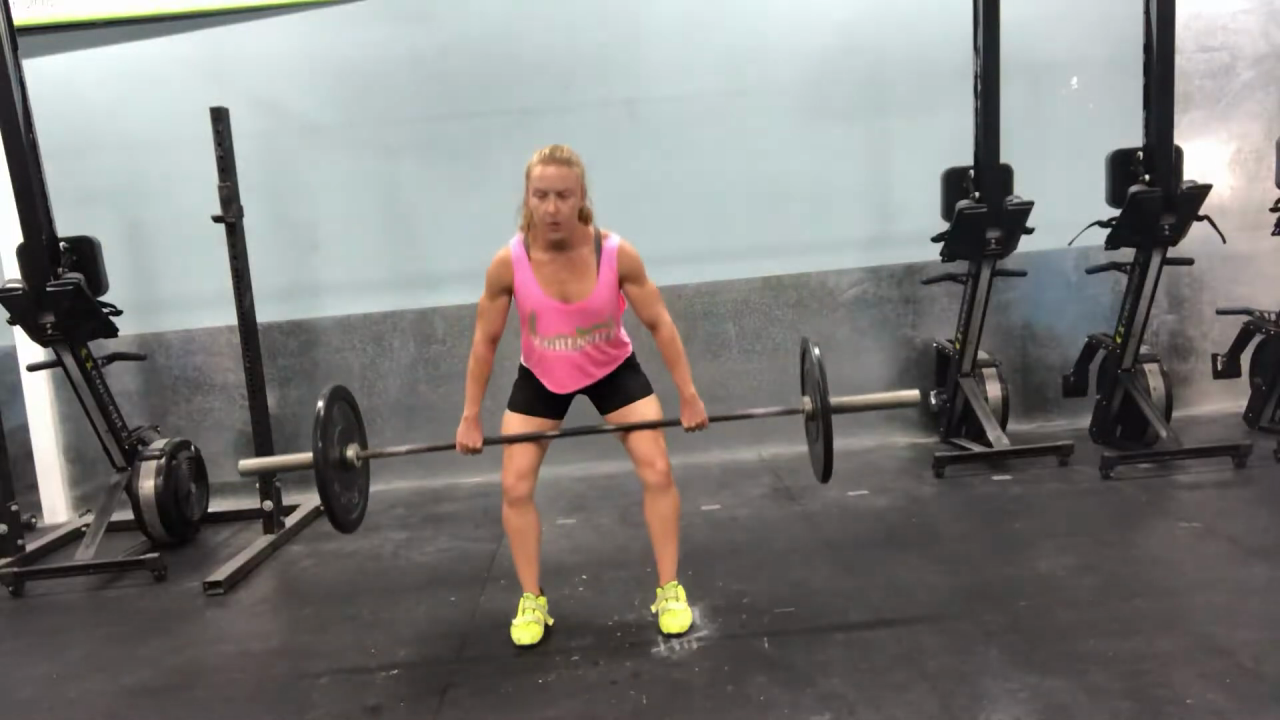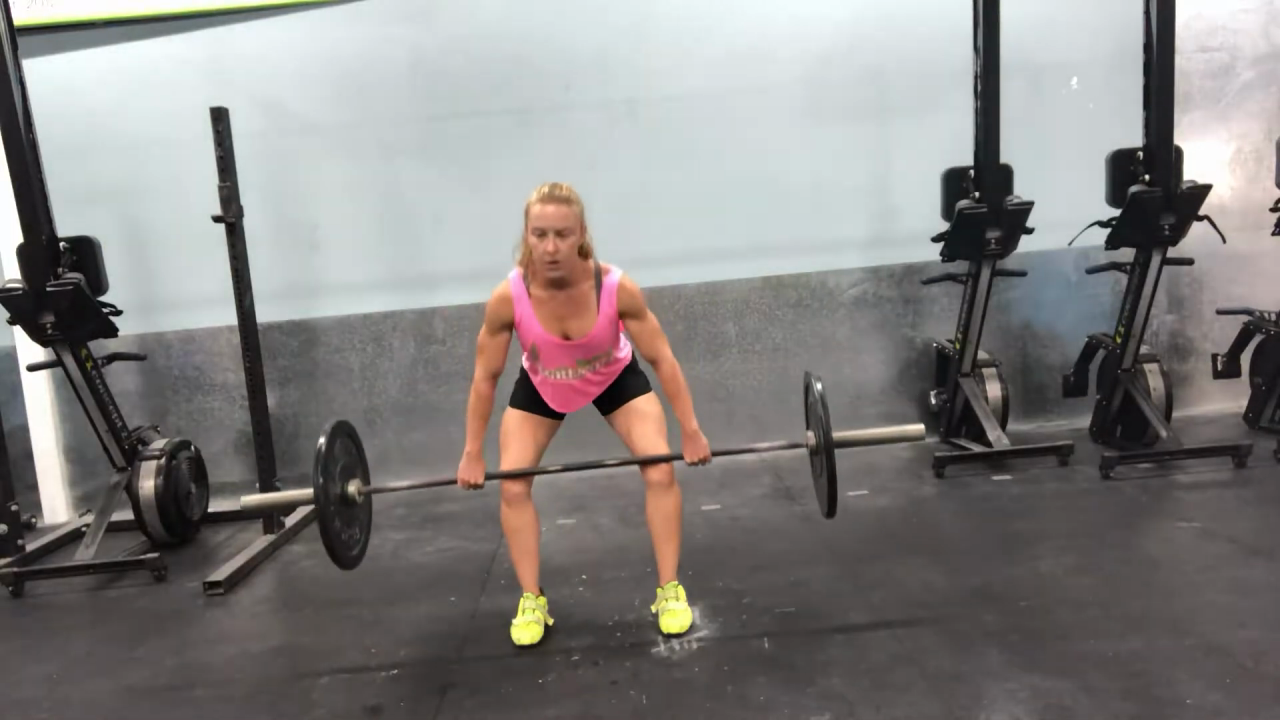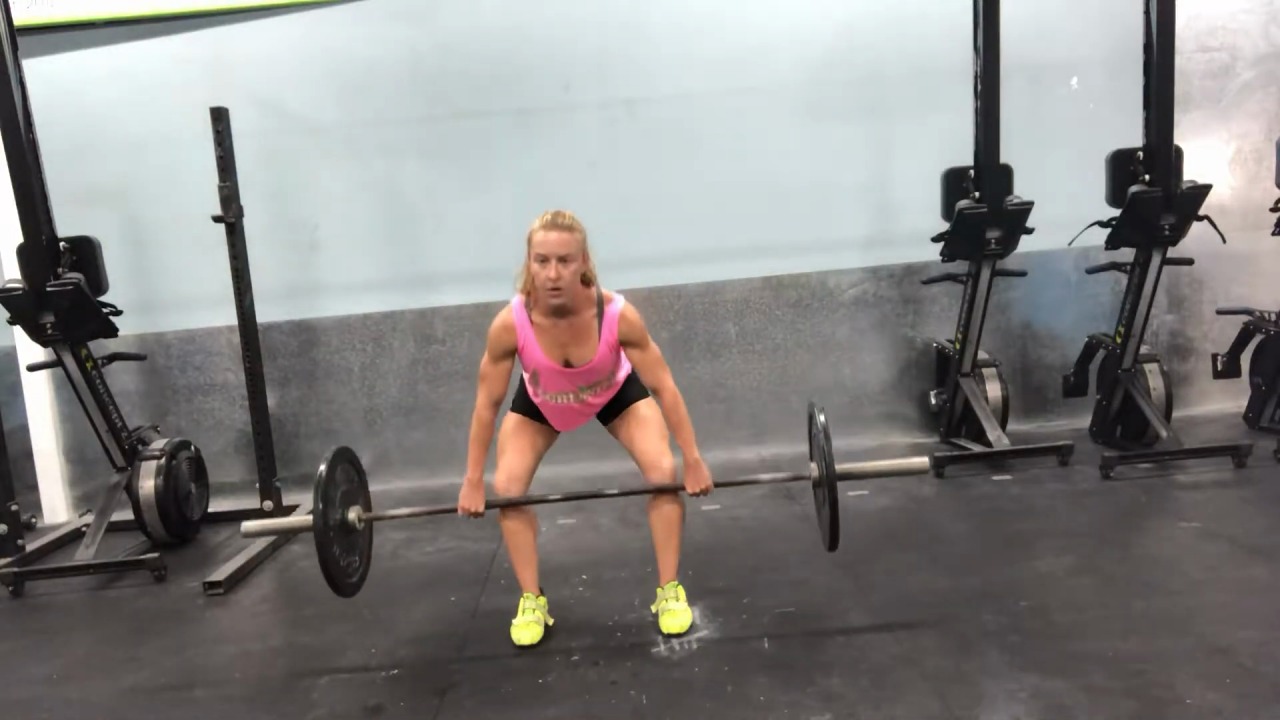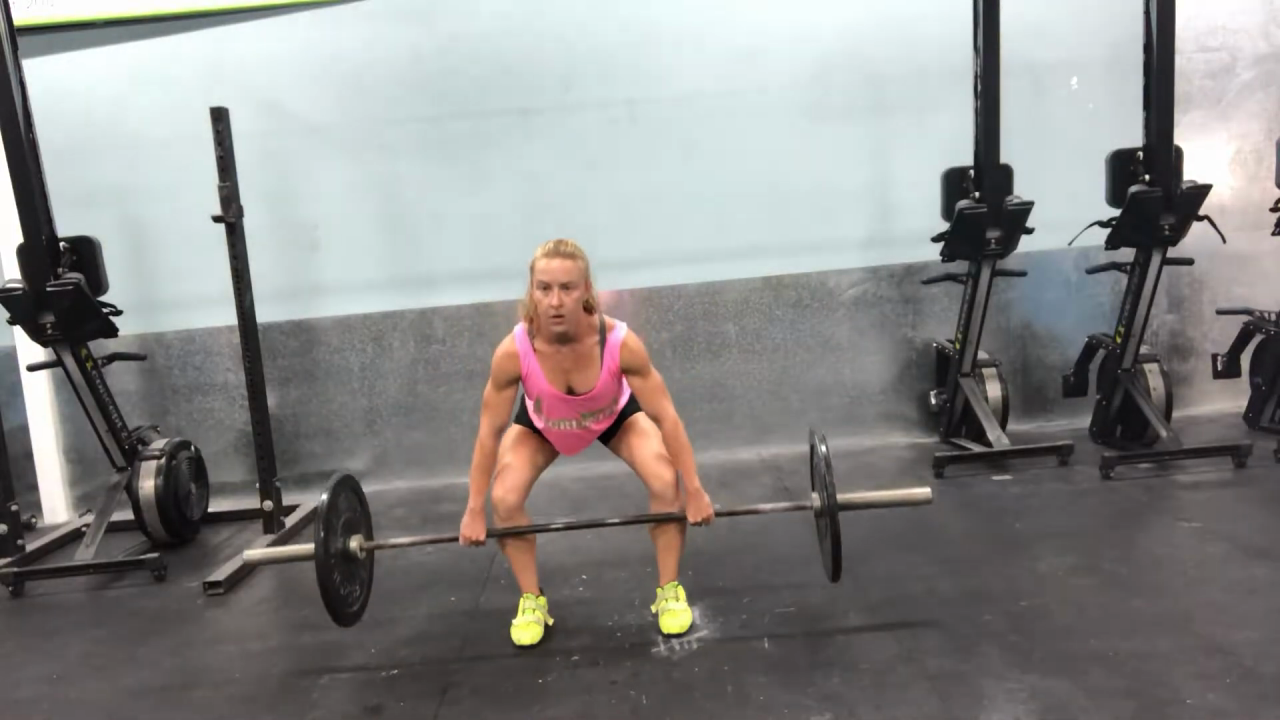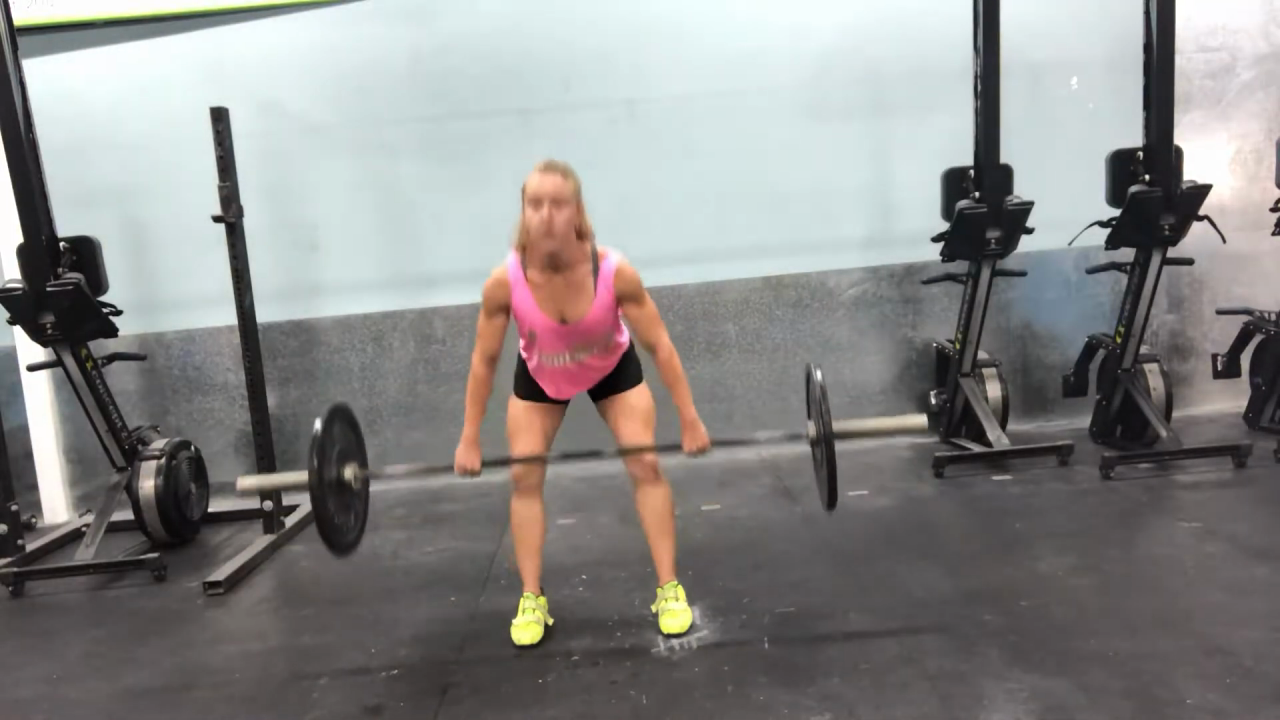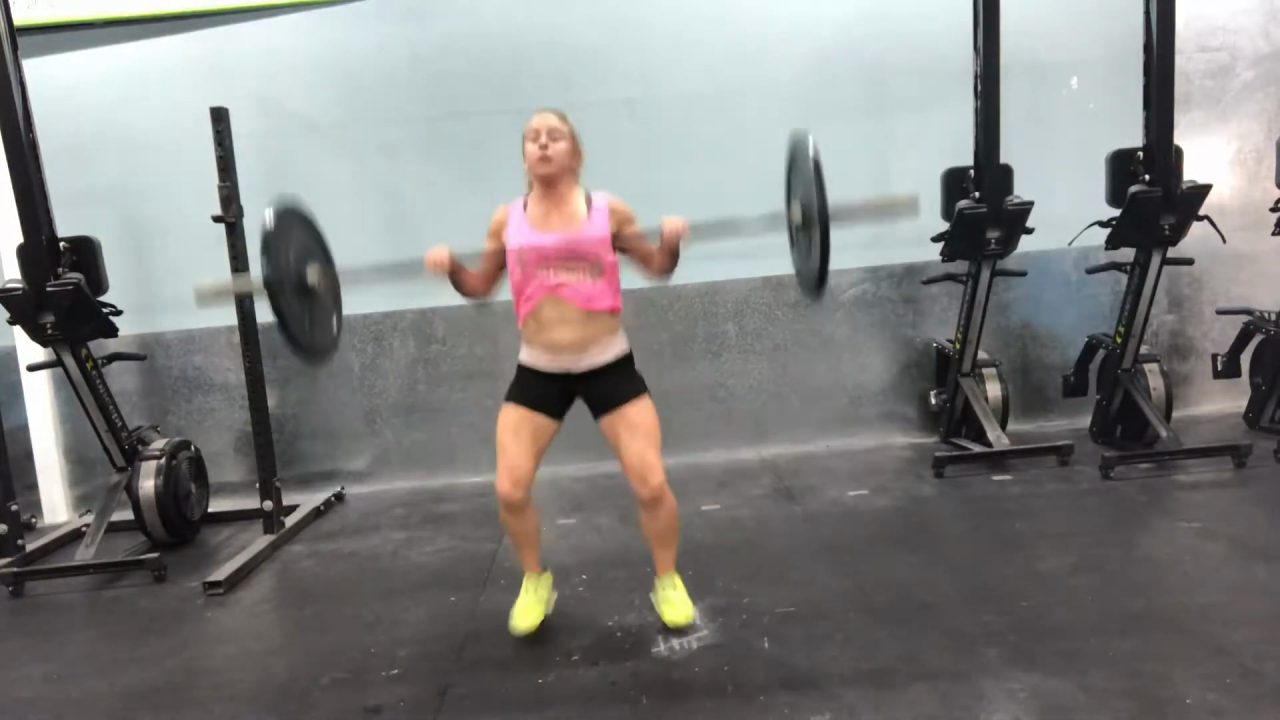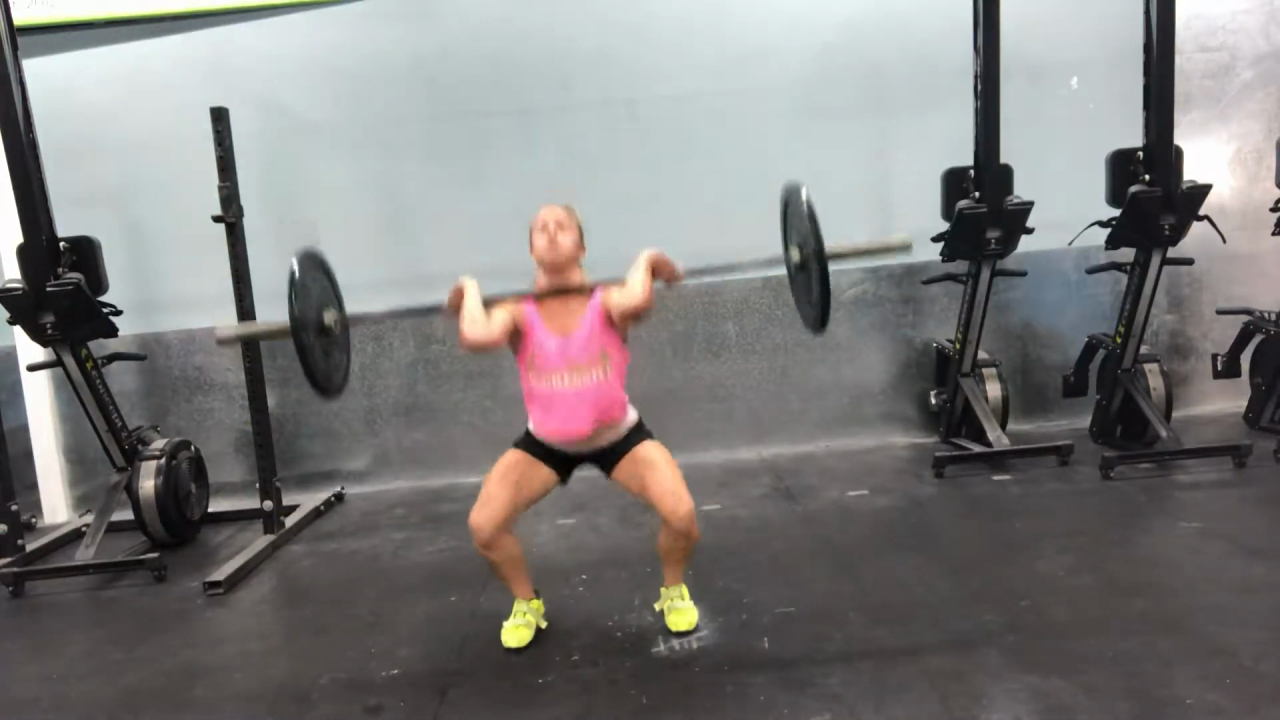
dt=0.4s
person 1, frame 1
left shoulder: (617, 253)
right shoulder: (507, 263)
left elbow: (660, 324)
right elbow: (485, 341)
left wrist: (688, 393)
right wrist: (471, 415)
left hip: (614, 371)
right hip: (539, 379)
left knee: (657, 472)
right knee: (516, 486)
left ankle: (669, 591)
right ankle: (532, 601)
person 1, frame 2
left shoulder: (617, 288)
right shoulder: (507, 297)
left elbow: (662, 358)
right elbow: (485, 376)
left wrist: (691, 430)
right wrist: (472, 450)
left hip: (615, 378)
right hip: (539, 386)
left knee: (660, 471)
right knee: (512, 484)
left ankle: (669, 591)
right ankle: (532, 601)
person 1, frame 3
left shoulder: (619, 315)
right shoulder: (509, 324)
left elbow: (664, 388)
right elbow: (487, 403)
left wrist: (693, 460)
right wrist: (473, 480)
left hip: (616, 391)
right hip: (539, 401)
left knee: (665, 474)
right knee: (507, 489)
left ankle: (670, 591)
right ankle: (531, 600)
person 1, frame 4
left shoulder: (621, 342)
right shoulder: (513, 351)
left elbow: (665, 417)
right elbow: (489, 431)
left wrist: (694, 489)
right wrist: (475, 508)
left hip: (615, 413)
right hip: (541, 423)
left knee: (666, 483)
right knee: (504, 500)
left ankle: (669, 592)
right ankle: (531, 602)
person 1, frame 5
left shoulder: (614, 271)
right shoulder: (504, 281)
left elbow: (658, 344)
right elbow: (485, 359)
left wrist: (689, 419)
right wrist: (469, 438)
left hip: (610, 367)
right hip: (540, 374)
left knee: (647, 467)
right knee: (524, 481)
left ankle: (669, 591)
right ankle: (532, 600)
person 1, frame 6
left shoulder: (606, 208)
right shoulder: (507, 218)
left elbow: (657, 267)
right elbow: (479, 286)
left wrist: (671, 242)
right wrist: (450, 267)
left hip: (608, 364)
right hip: (539, 371)
left knee: (651, 486)
right knee: (509, 490)
left ankle: (668, 583)
right ankle: (535, 580)
person 1, frame 7
left shoulder: (606, 303)
right shoulder: (518, 314)
left elbow: (635, 303)
right elbow: (475, 336)
left wrist: (646, 264)
right wrist: (470, 292)
left hip: (617, 437)
right hip: (546, 444)
left knee: (679, 513)
right knee: (484, 525)
left ankle: (674, 591)
right ankle: (526, 603)
